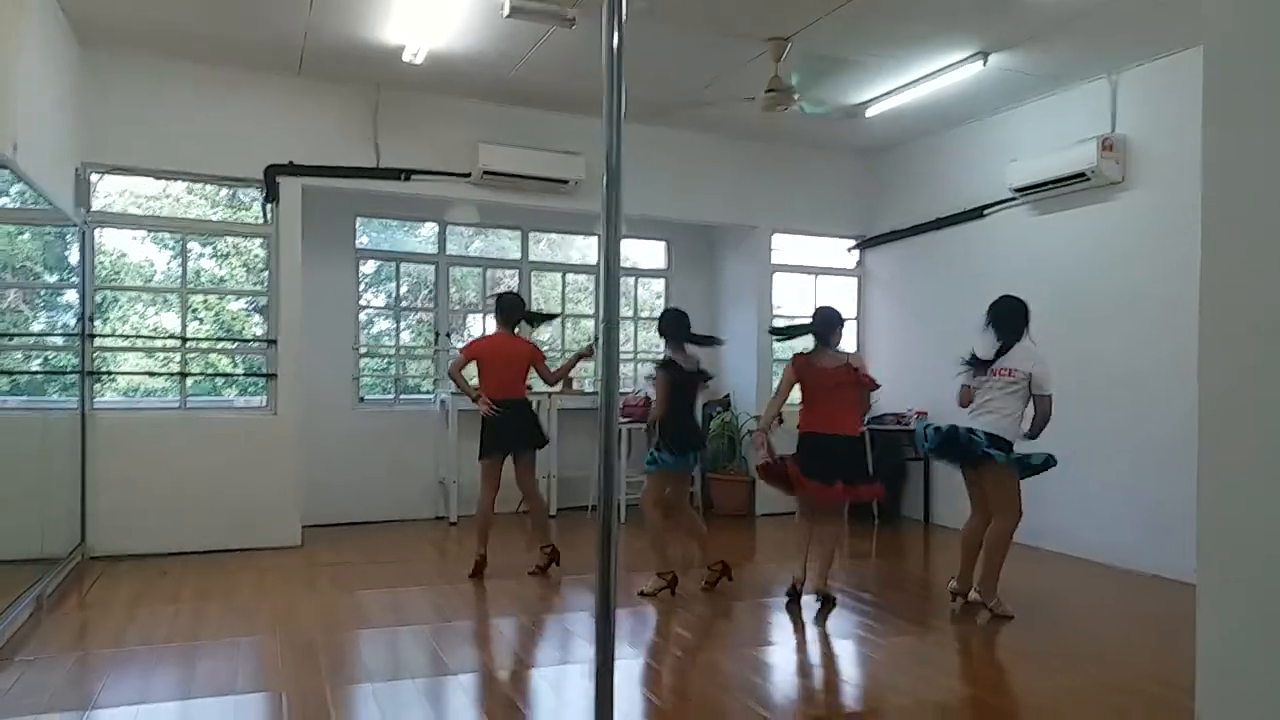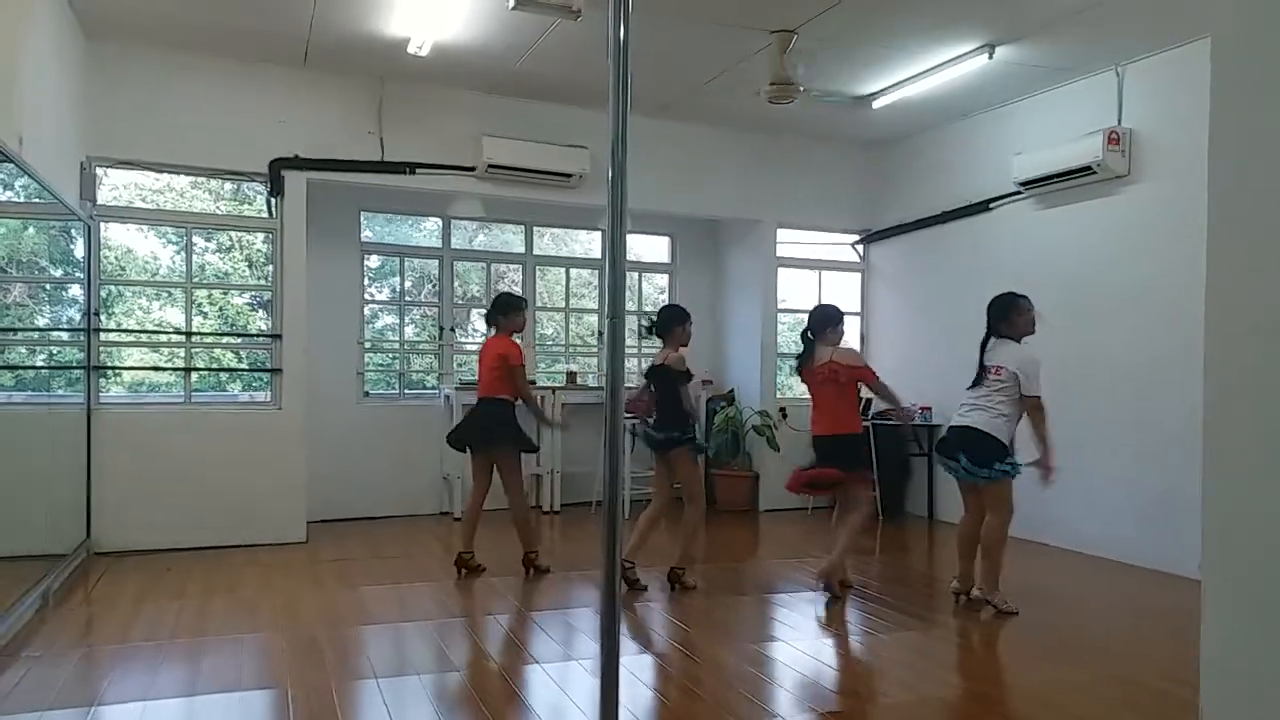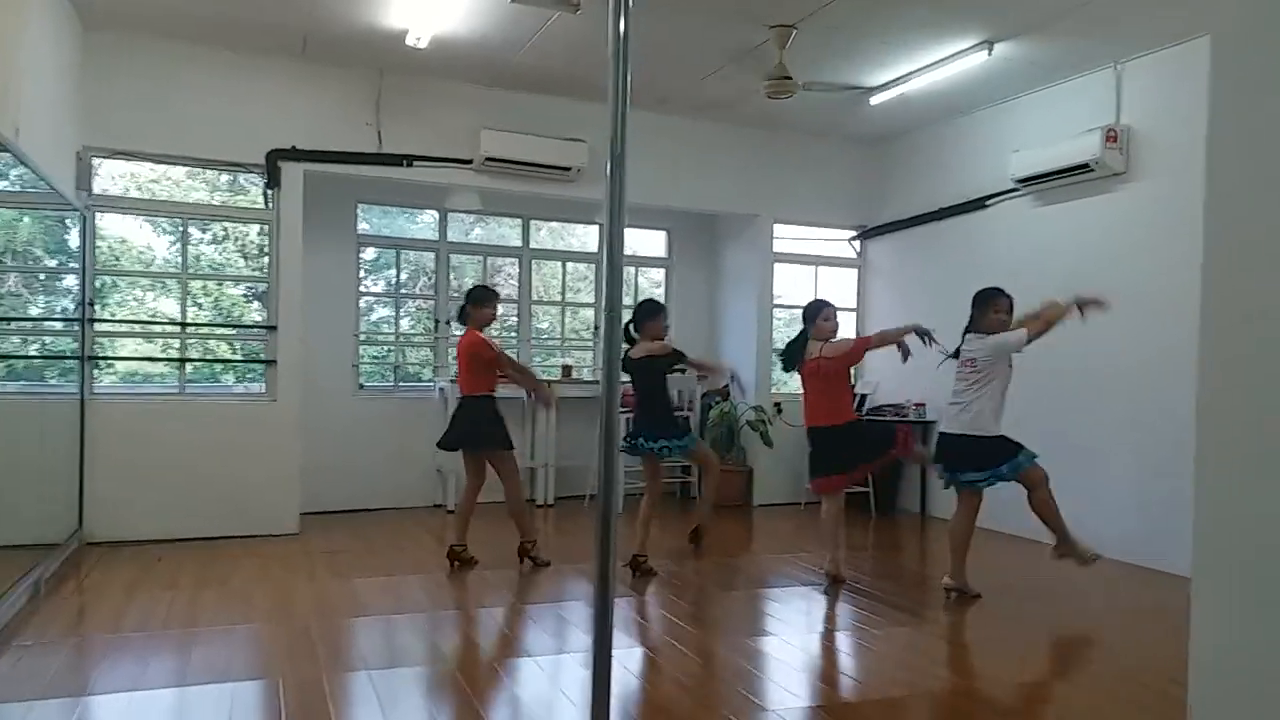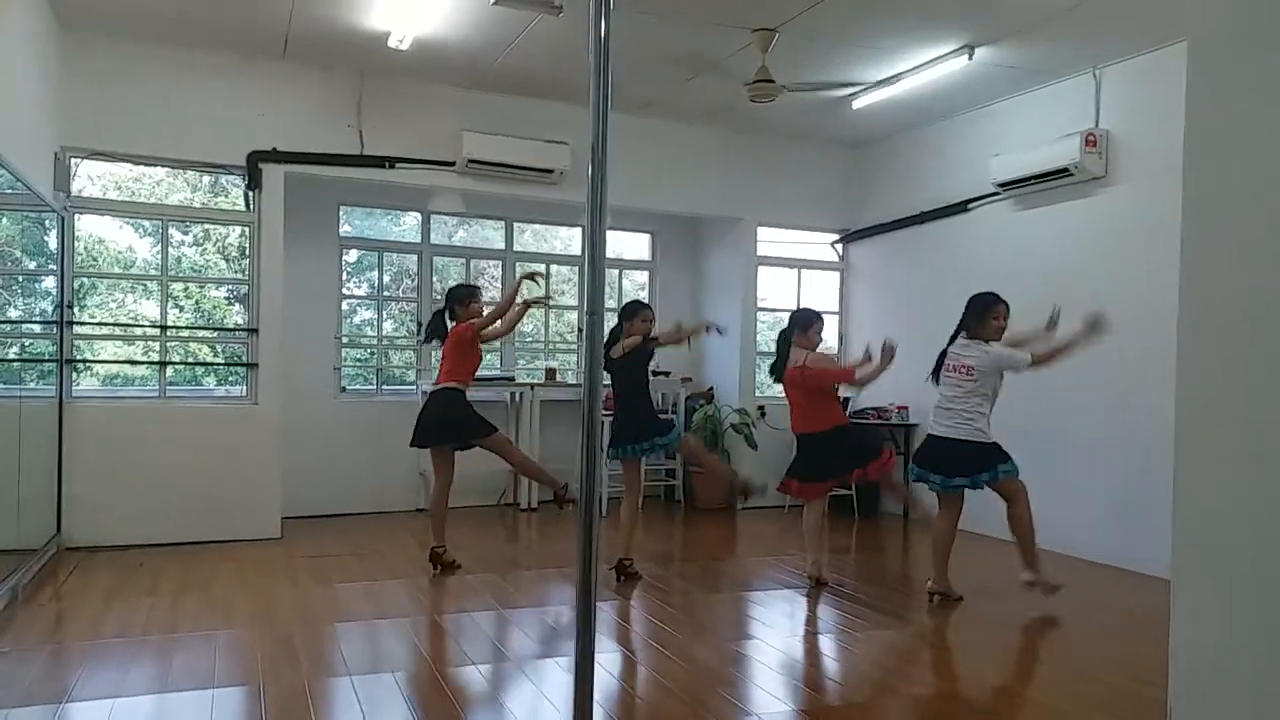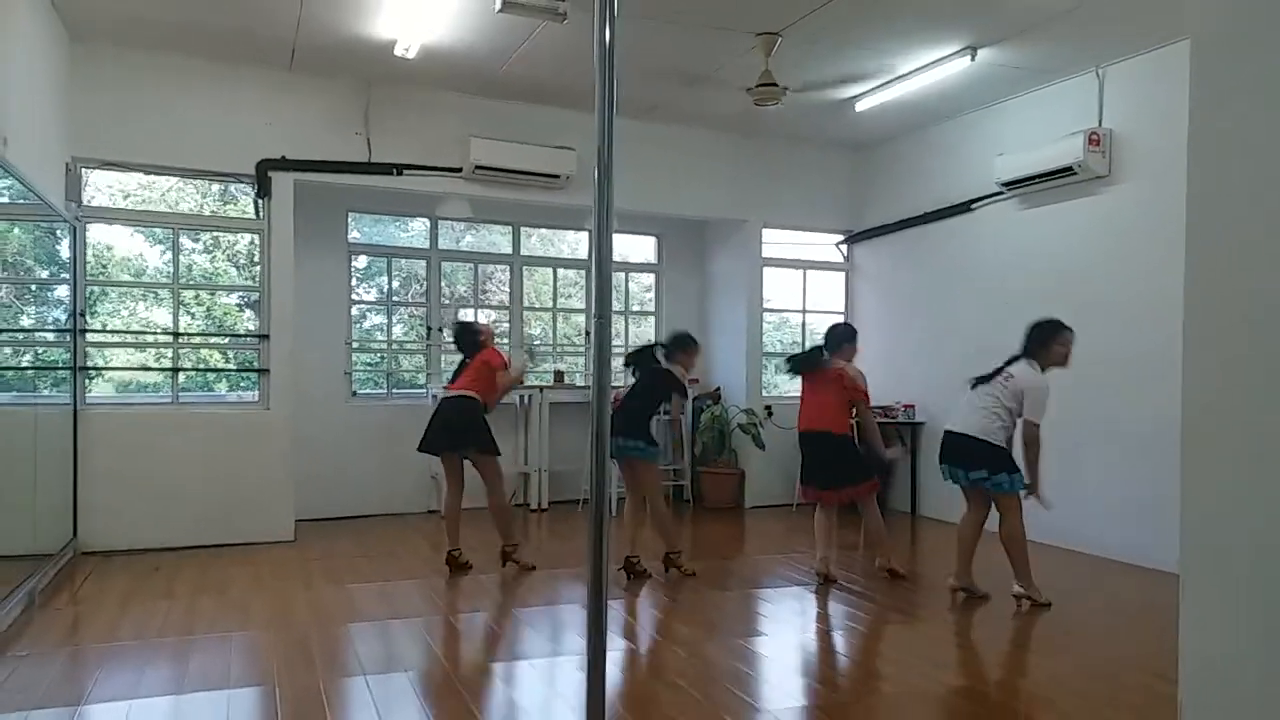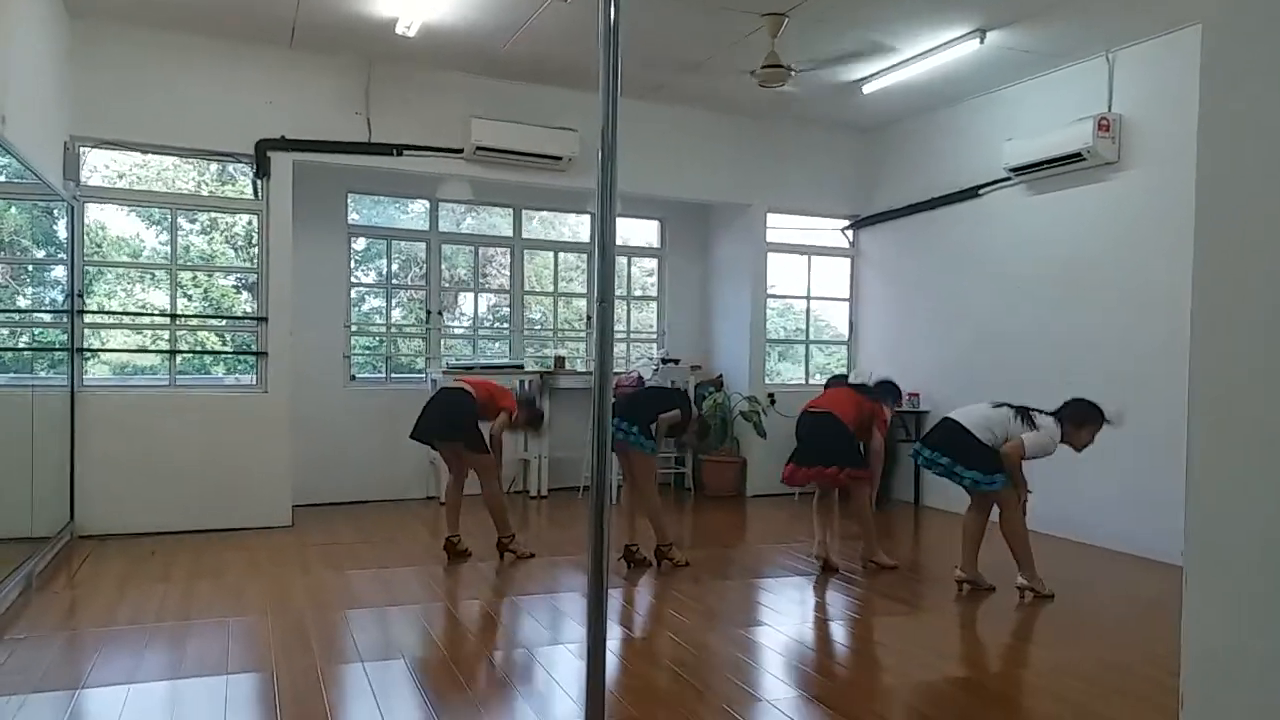
dt=0.3s
person 1, frame 1
left shoulder: (983, 357)
right shoulder: (1033, 359)
left elbow: (963, 401)
right elbow: (1044, 410)
right wrist: (1031, 433)
left hip: (965, 436)
right hip: (994, 442)
left knee: (981, 514)
right knee: (1008, 515)
left ankle: (962, 582)
right ankle: (985, 590)
person 1, frame 2
left shoulder: (990, 352)
right shoulder: (1026, 358)
right elbow: (1033, 408)
right wrist: (1045, 452)
left hip: (959, 433)
right hip: (986, 439)
left knee: (974, 511)
right knee: (999, 512)
left ankle: (964, 581)
right ankle: (989, 587)
person 1, frame 3
left shoulder: (970, 341)
right shoulder: (994, 345)
left elbow: (1021, 325)
right elbow: (1038, 327)
left wrist: (1063, 306)
right wrist: (1074, 303)
left hip: (951, 438)
right hip: (979, 439)
left knee: (967, 504)
right knee: (1036, 479)
left ankle: (955, 577)
right ankle: (1067, 544)
person 1, frame 4
left shoulder: (958, 345)
right shoulder: (993, 355)
right elbow: (1040, 358)
left wrist: (1040, 333)
right wrist: (1081, 336)
left hip: (938, 442)
right hip: (971, 445)
left knee: (949, 508)
right knee: (1016, 495)
left ankle: (939, 580)
right ankle: (1032, 571)
person 1, frame 5
left shoulder: (1017, 369)
right shoulder: (1038, 383)
right elbow: (1030, 436)
left wrist: (1008, 472)
right wrist: (1034, 480)
left hip: (954, 437)
right hip: (980, 443)
left knee: (977, 507)
right knee: (1011, 510)
left ankle: (962, 577)
right ankle: (1025, 585)
person 1, frame 6
left shoulder: (1042, 422)
right shoulder: (1050, 437)
right elbow: (1010, 453)
right wrist: (1019, 488)
left hip: (947, 432)
right hip: (966, 440)
left knee: (983, 500)
right knee: (1010, 503)
left ankle: (967, 569)
right ankle: (1029, 576)
person 2, frame 1
left shoulder: (798, 362)
right shoulder: (855, 363)
left elbow: (777, 400)
right elbow: (863, 407)
left wrist: (761, 433)
left hip: (810, 442)
right hip: (846, 444)
left knee: (808, 510)
right knee: (834, 515)
left ankle: (800, 574)
right ankle: (821, 582)
person 2, frame 2
left shoulder: (808, 362)
right shoulder: (846, 356)
right elbow: (878, 387)
right wrist: (903, 409)
left hip: (823, 439)
right hip: (847, 438)
left knee: (845, 504)
right knee: (862, 503)
left ankle: (838, 571)
right ankle: (832, 567)
person 2, frame 3
left shoulder: (804, 354)
right shoulder: (834, 350)
left elbow: (865, 341)
right elbow: (875, 339)
left wrist: (897, 337)
right wrist: (912, 330)
left hip: (819, 433)
right hip: (844, 430)
left knee: (831, 497)
right knee: (899, 439)
left ankle: (833, 564)
person 2, frame 4
left shoulder: (785, 363)
right shoulder: (817, 361)
right elbow: (858, 379)
left wrist: (861, 363)
right wrist: (883, 363)
left hip: (807, 439)
right hip: (834, 434)
left knee: (815, 502)
right knee: (881, 463)
left ankle: (814, 566)
person 2, frame 5
left shoulder: (809, 370)
right shoulder: (852, 374)
right elbow: (866, 419)
right wrist: (881, 453)
left hip: (808, 438)
right hip: (835, 439)
left knee: (825, 501)
right knee: (866, 497)
left ankle: (823, 560)
right ankle: (885, 559)
person 2, frame 6
left shoulder: (844, 392)
right shoulder: (881, 409)
right elbow: (876, 451)
right wrist: (872, 489)
left hip: (806, 422)
right hip: (833, 428)
left knee: (825, 487)
right knee: (858, 486)
left ankle: (821, 545)
right ankle: (871, 550)
person 3, frame 1
left shoulder: (481, 344)
right shoulder: (528, 348)
left elbow: (454, 371)
right elbow: (552, 380)
left wrist: (477, 400)
right wrist: (576, 359)
left hip: (496, 419)
right hip: (522, 416)
left knee: (488, 490)
right knee: (528, 487)
left ankle: (481, 556)
right ankle: (547, 549)
person 3, frame 2
left shoulder: (489, 345)
right shoulder: (511, 348)
right elbow: (524, 392)
right wrist: (543, 418)
left hip: (480, 416)
right hip: (499, 417)
left knee: (480, 489)
right knee: (515, 491)
left ankle: (465, 554)
right ankle: (531, 555)
person 3, frame 3
left shoulder: (472, 340)
right shoulder: (476, 340)
left elbow: (503, 370)
right elbow: (511, 367)
left wrist: (533, 387)
right wrist: (538, 388)
left hip: (468, 413)
right hip: (480, 413)
left knee: (474, 481)
right knee: (511, 480)
left ankle: (458, 547)
right ankle: (528, 544)
person 3, frame 4
left shoulder: (469, 336)
right shoulder: (463, 332)
left elbow: (502, 329)
right elbow: (498, 313)
left wrist: (525, 305)
right wrist: (520, 280)
left hip: (438, 408)
right hip: (451, 405)
left knee: (442, 480)
right knee: (509, 450)
left ankle: (439, 549)
right ankle: (559, 490)
person 3, frame 5
left shoulder: (474, 361)
right shoulder: (493, 355)
right elbow: (503, 386)
right wrist: (518, 374)
left hip: (443, 415)
right hip: (466, 415)
left knee: (454, 486)
right knee: (495, 484)
left ankle: (454, 553)
right ankle: (510, 548)
person 3, frame 6
left shoulder: (497, 394)
right shoulder: (510, 402)
right elbow: (495, 432)
right wrist: (497, 464)
left hip: (437, 409)
right hip: (457, 414)
left knee: (458, 472)
right knee: (487, 476)
left ankle: (452, 539)
right ankle: (507, 539)
person 4, frame 1
left shoulder: (665, 366)
right shoulder: (696, 364)
left elbow: (656, 414)
left wrist: (648, 416)
left hip: (670, 443)
right hip: (692, 439)
left knee: (650, 503)
right knee: (678, 506)
left ankle: (666, 574)
right ankle: (712, 564)
person 4, frame 2
left shoulder: (655, 362)
right shoulder: (678, 359)
left elbow: (643, 396)
right elbow: (688, 406)
right wrist: (693, 414)
left hip: (660, 433)
right hip: (678, 433)
left knee: (660, 502)
right knee: (695, 503)
left ankle: (628, 560)
right ankle: (679, 570)
person 4, frame 3
left shoulder: (628, 354)
right shoulder: (661, 350)
right elbow: (698, 365)
right wrist: (724, 370)
left hip: (641, 429)
right hip: (666, 426)
left knee: (652, 491)
right knee: (711, 466)
left ankle: (638, 557)
right ankle: (700, 526)
person 4, frame 4
left shoulder: (612, 352)
right shoulder: (635, 345)
right elbow: (675, 337)
right wrist: (702, 326)
left hip: (623, 432)
right hip: (647, 426)
left knee: (631, 494)
right knee: (699, 452)
left ankle: (625, 562)
right ankle: (739, 485)
person 4, frame 5
left shoulder: (650, 366)
right shoulder: (677, 375)
right elbow: (675, 415)
left hip: (618, 434)
right hip: (634, 435)
left knee: (634, 496)
right knee: (655, 497)
left ankle: (632, 559)
right ankle: (674, 553)
person 4, frame 6
left shoulder: (673, 399)
right shoulder: (687, 413)
right elbow: (663, 419)
right wrist: (654, 454)
left hip: (617, 417)
right hip: (633, 423)
left knee: (631, 484)
right knee: (648, 490)
left ankle: (631, 547)
right ankle: (665, 546)
